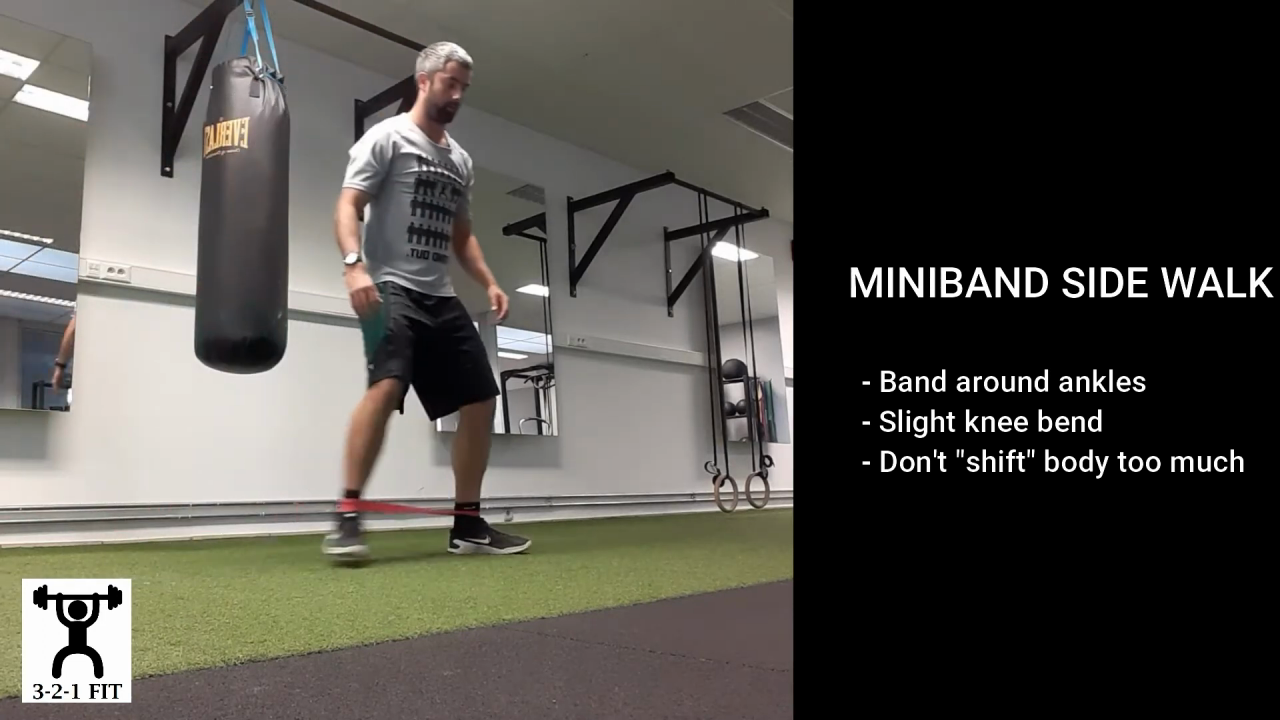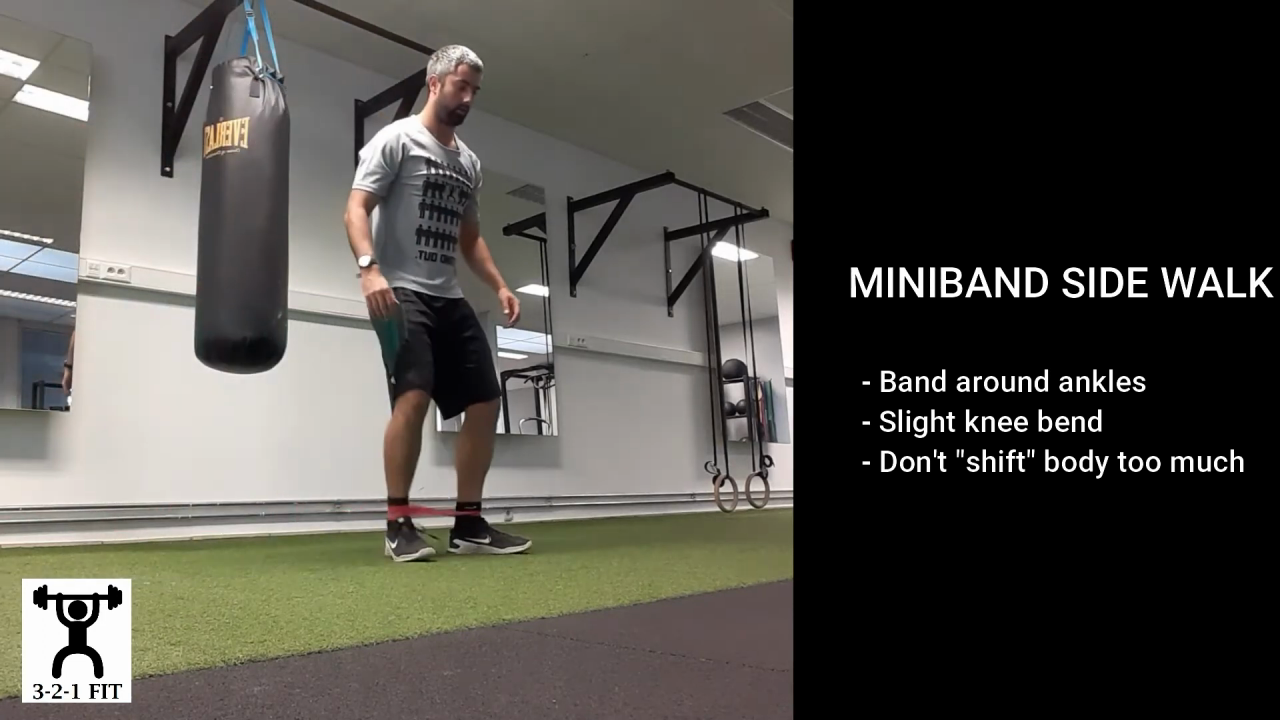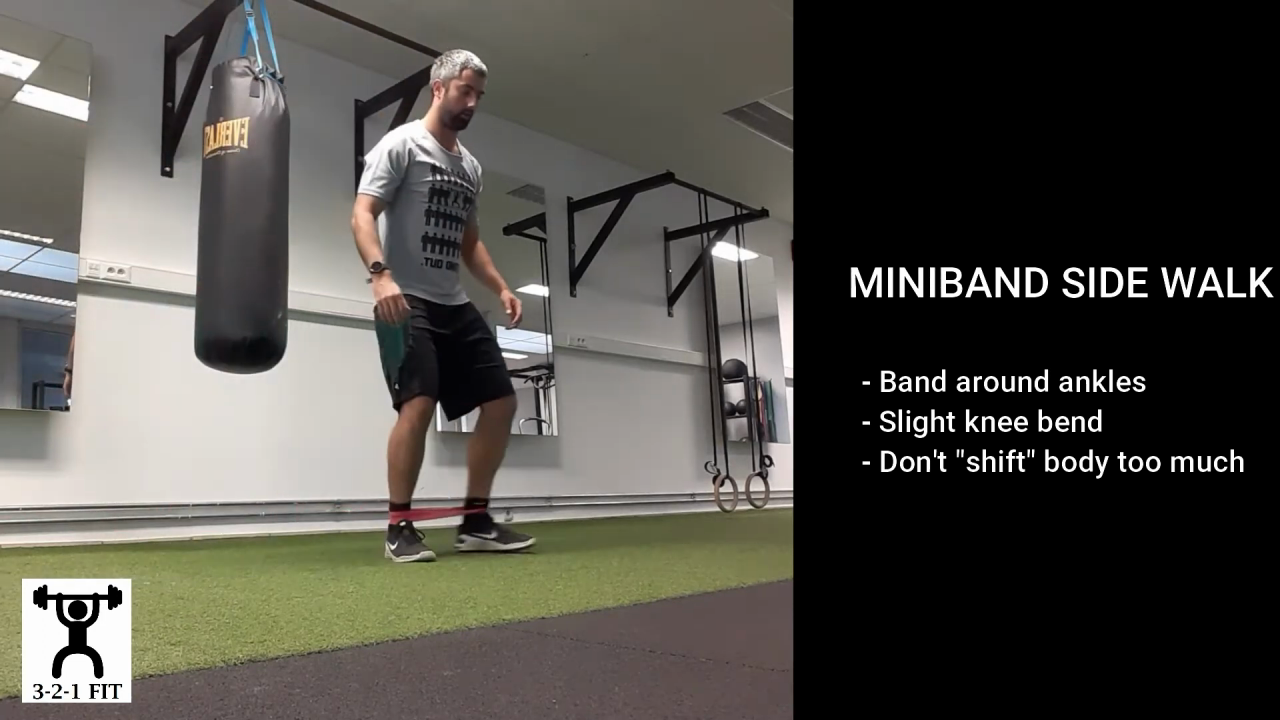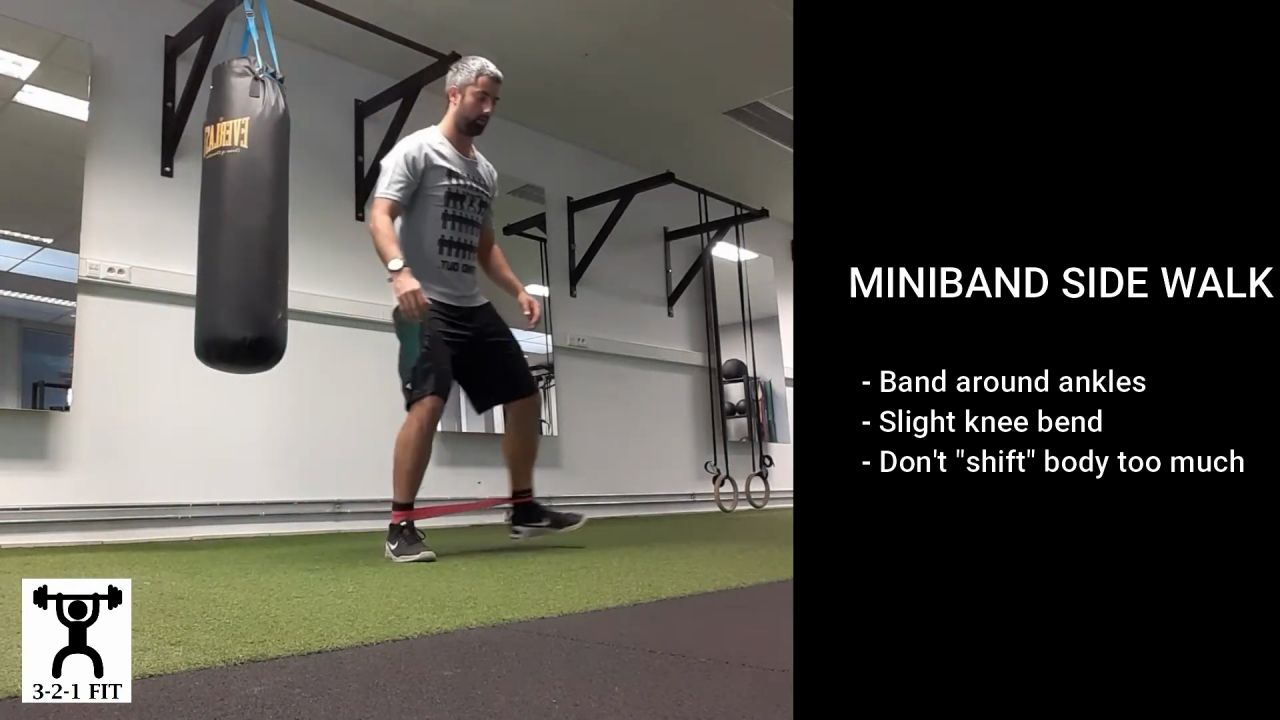
dt=0.2s
person 1, frame 1
left shoulder: (460, 160)
right shoulder: (387, 137)
right elbow: (348, 205)
left wrist: (490, 283)
right wrist: (354, 264)
left hip: (442, 297)
right hip: (393, 289)
left knee: (481, 403)
right knee: (386, 384)
left ankle: (468, 524)
right ankle: (347, 516)
person 1, frame 2
left shoulder: (468, 161)
right shoulder: (396, 140)
right elbow: (357, 208)
left wrist: (499, 285)
right wrist: (369, 267)
left hip: (450, 298)
right hip: (402, 292)
left knee: (484, 403)
right knee: (413, 395)
left ankle: (469, 523)
right ankle: (398, 522)
person 1, frame 3
left shoulder: (469, 165)
right shoulder: (401, 144)
right elbow: (363, 214)
left wrist: (501, 287)
right wrist: (380, 273)
left hip: (455, 304)
right hip: (406, 301)
left knee: (499, 401)
right knee: (419, 403)
left ankle: (476, 520)
right ankle: (399, 527)
person 1, frame 4
left shoulder: (485, 170)
right shoulder: (417, 149)
right elbow: (380, 216)
left wrist: (518, 290)
right wrist: (399, 271)
left hip: (473, 305)
right hip: (426, 305)
left knee: (524, 397)
right knee: (428, 403)
left ankle: (524, 509)
right ankle: (400, 527)
